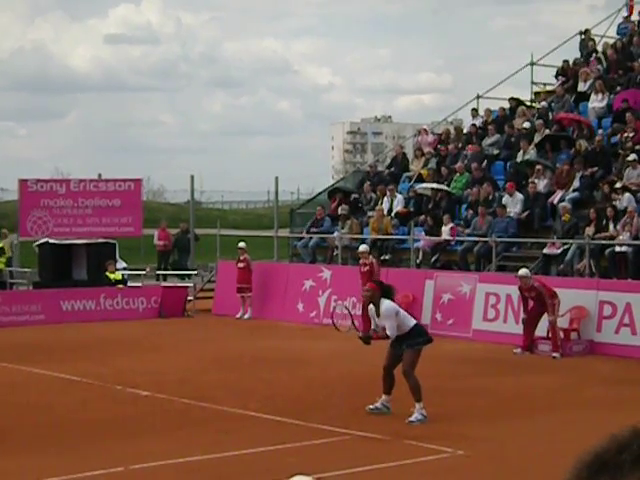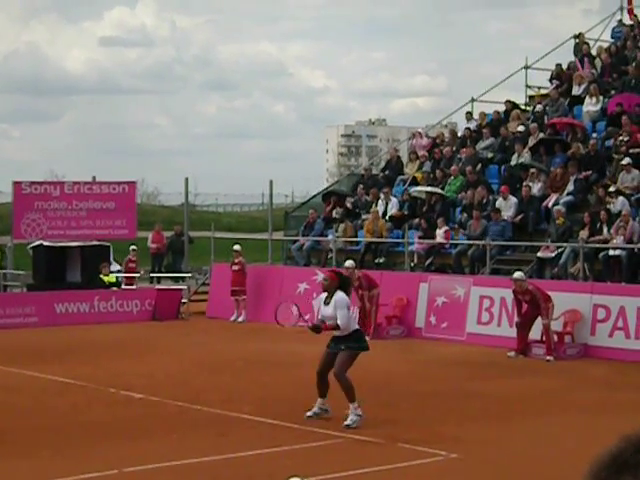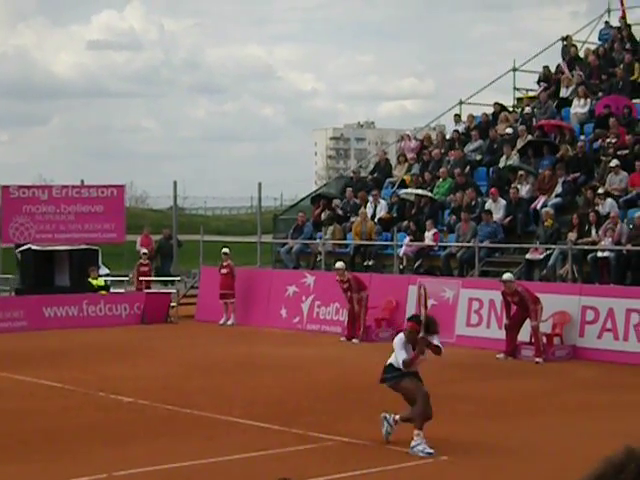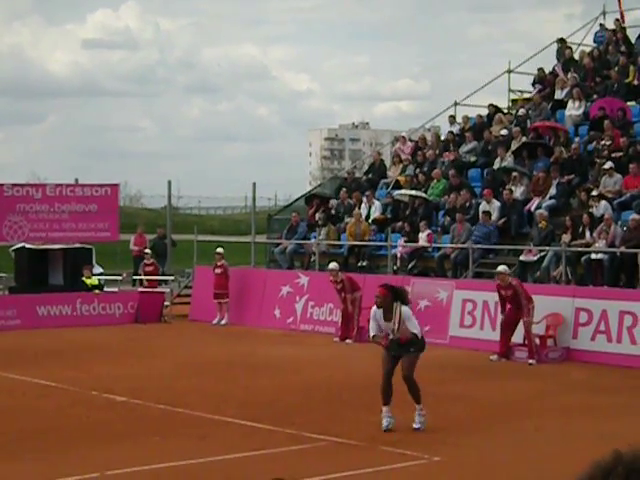
dt=1s
person 1, frame 1
left shoulder: (387, 307)
right shoulder: (371, 308)
left elbow: (390, 334)
right elbow: (376, 328)
left wrist: (372, 337)
right wrist: (368, 335)
left hip: (414, 336)
right hip: (400, 337)
left knee: (407, 371)
right knee: (387, 368)
left ankle: (420, 410)
right ankle: (385, 403)
person 1, frame 2
left shoulder: (340, 299)
right shoulder: (322, 298)
left elbow: (343, 325)
right elbow: (322, 320)
left wrist: (322, 327)
right wrist: (317, 326)
left hip: (351, 339)
right hip: (337, 339)
left knee: (338, 372)
right knee: (320, 372)
left ankle: (355, 411)
right ankle: (321, 406)
person 1, frame 3
left shoulder: (428, 337)
right shoulder: (400, 340)
left elbow: (438, 352)
right elbow: (404, 365)
left wrist: (428, 344)
right wrist: (418, 353)
left hip: (410, 372)
right hip: (394, 372)
left knee: (426, 415)
right knee: (423, 396)
left ankle: (392, 419)
right ankle: (417, 441)
person 1, frame 4
left shoulder: (404, 310)
right shoulder: (375, 311)
left elbow: (416, 333)
right elbow: (374, 334)
left wrist: (400, 339)
right wrist: (384, 342)
left hip: (410, 343)
right hip: (391, 342)
left knee: (407, 376)
right knee: (386, 376)
left ankle: (419, 411)
right ankle: (387, 415)
